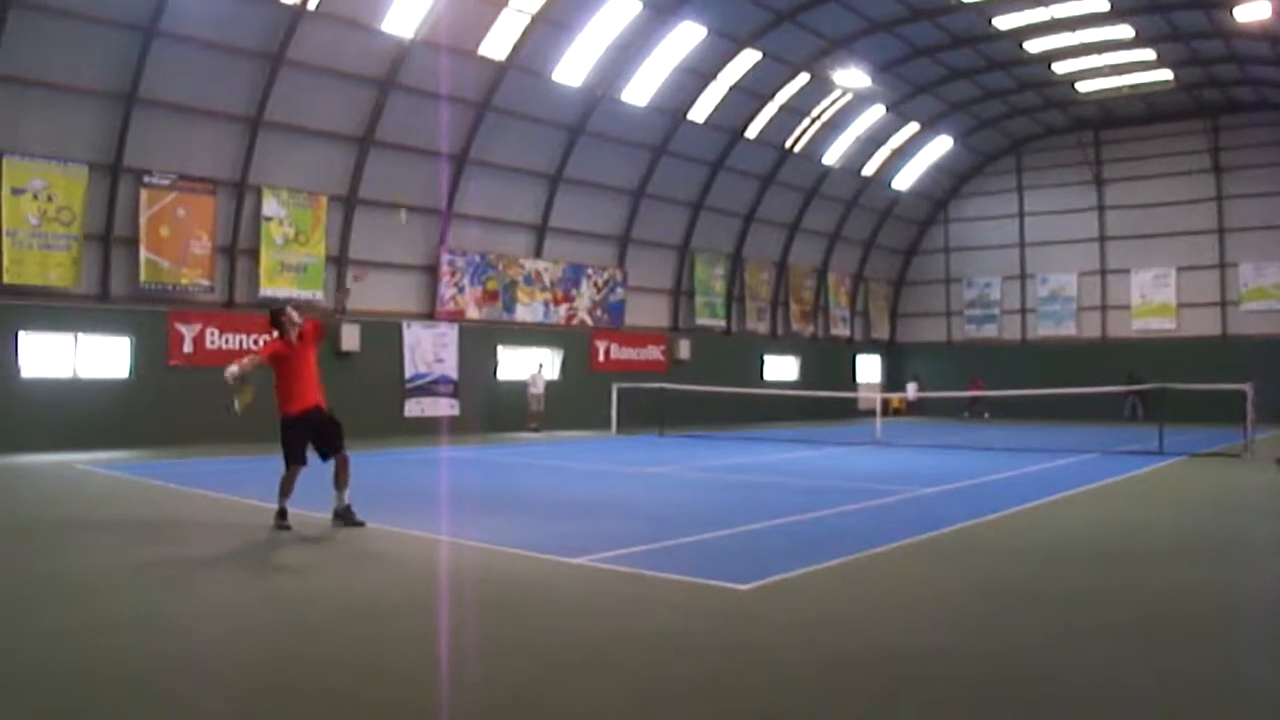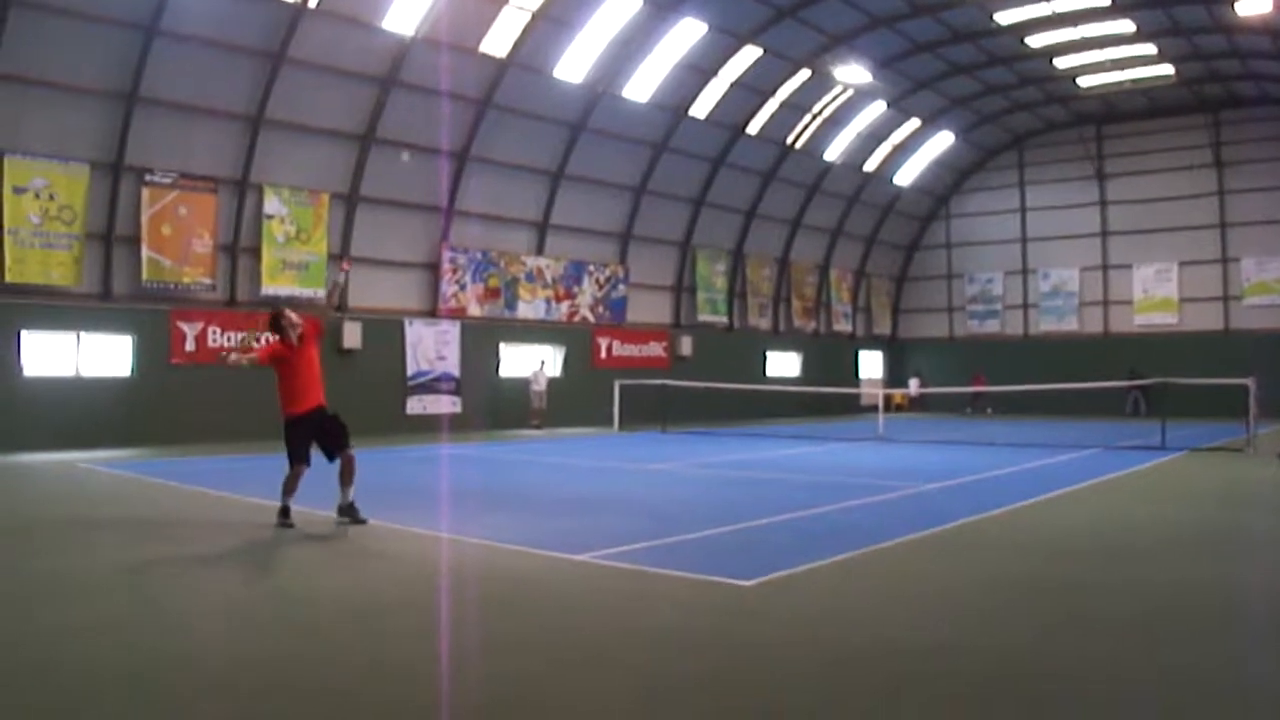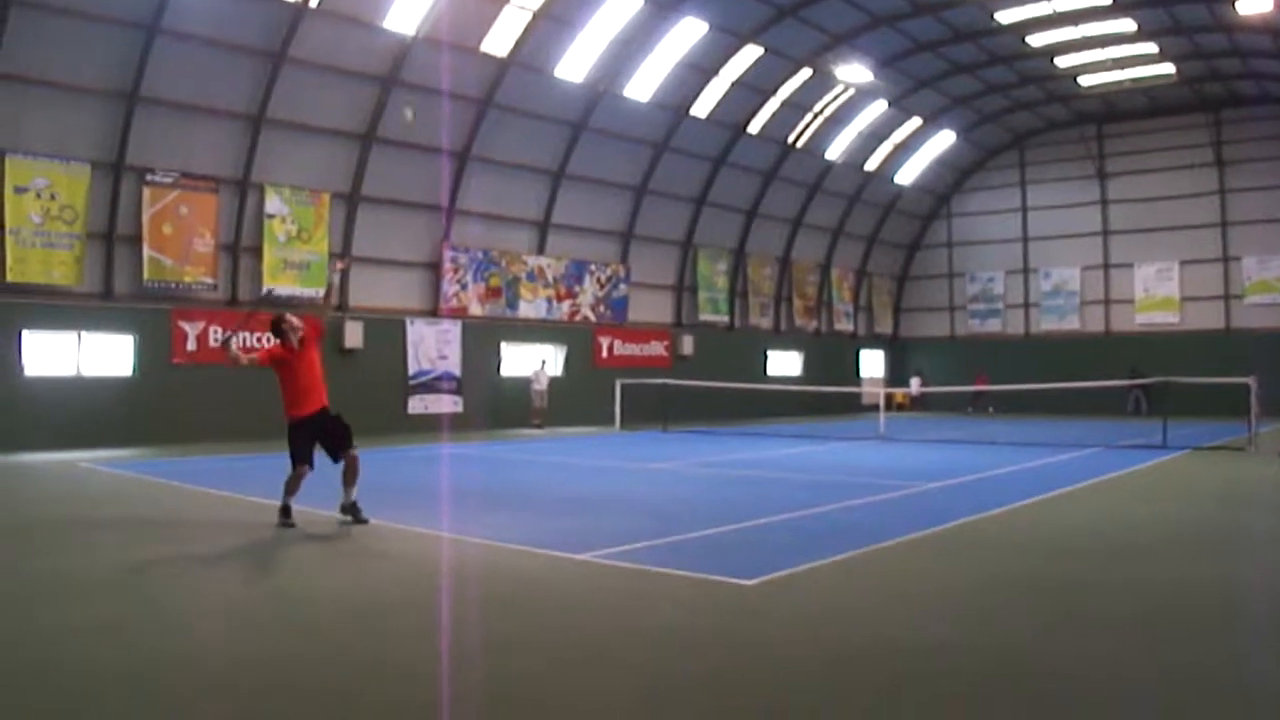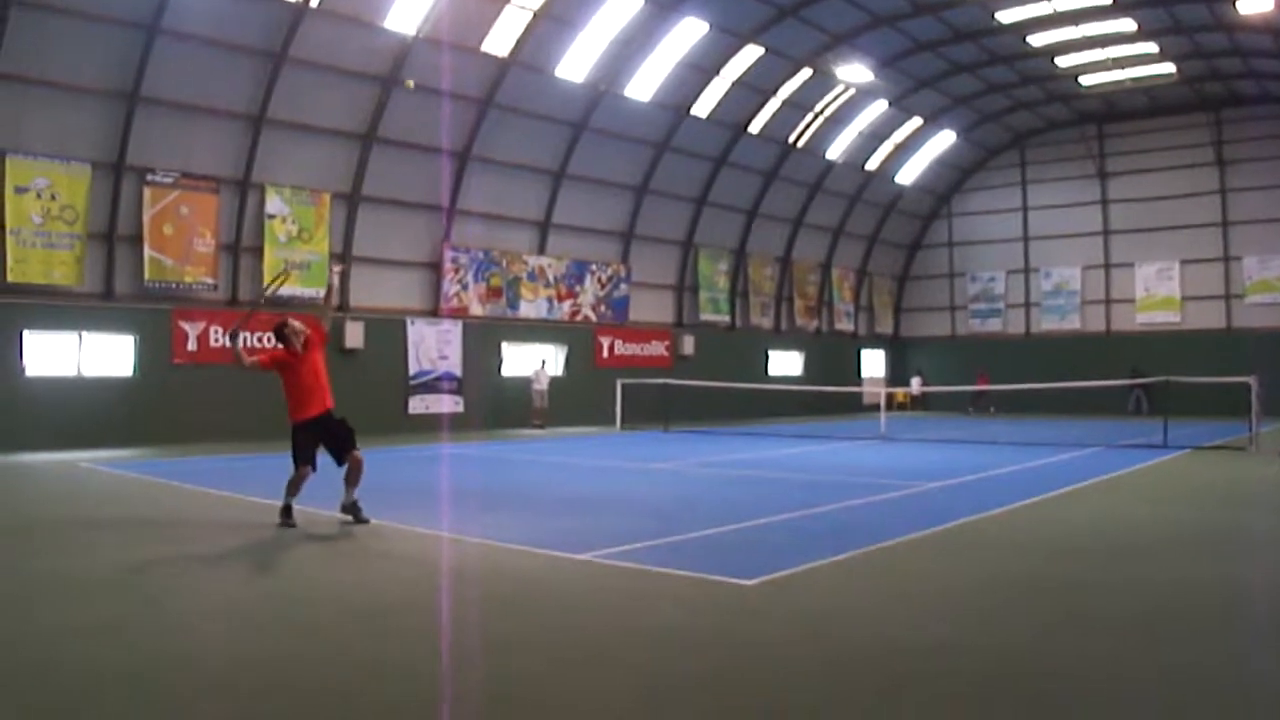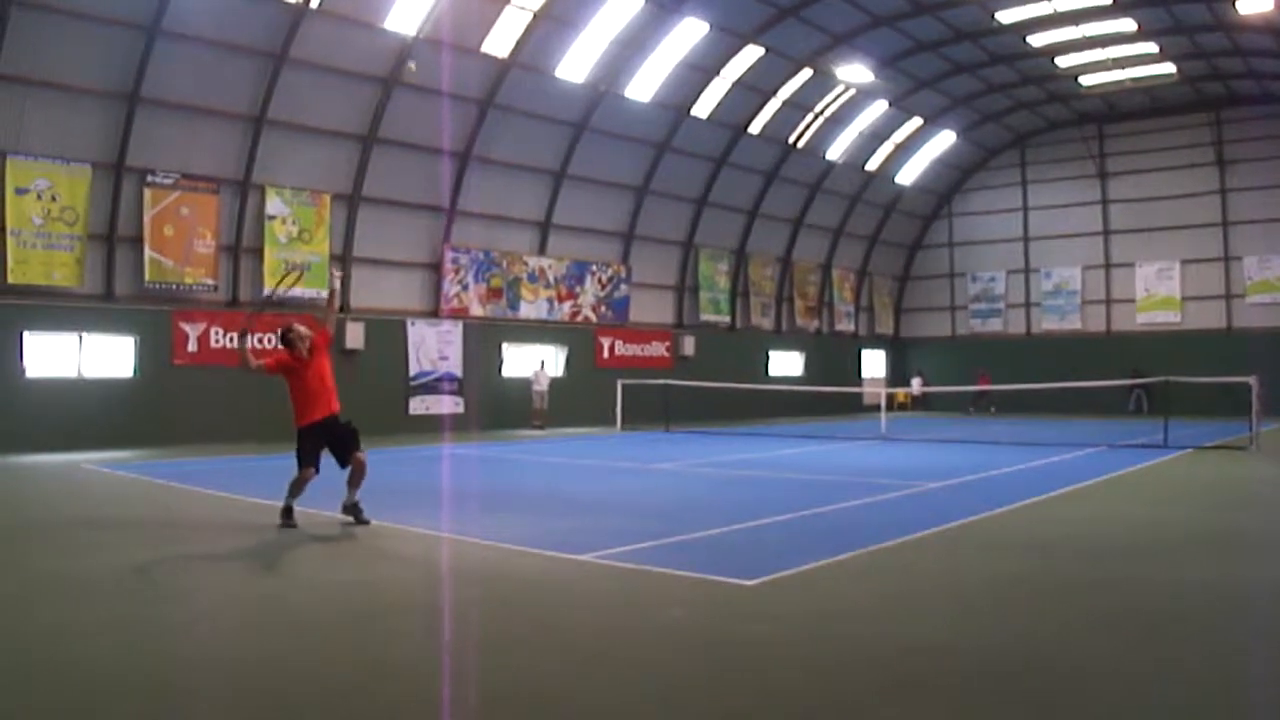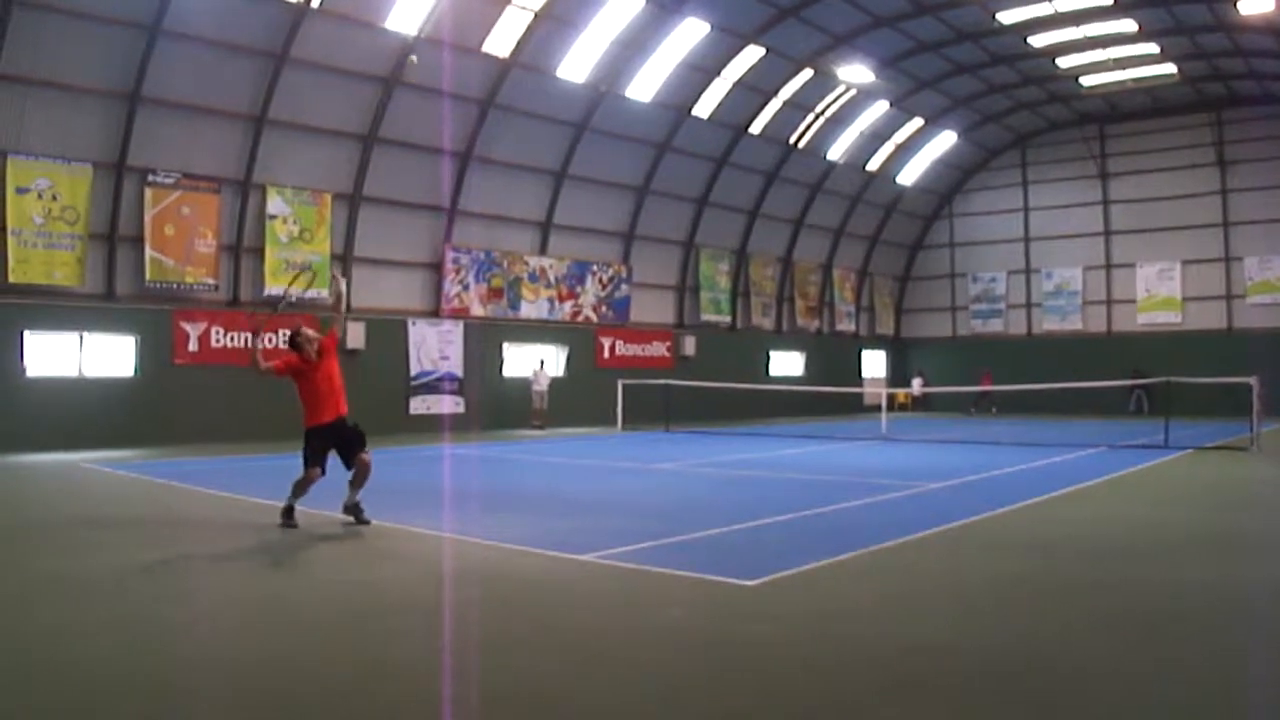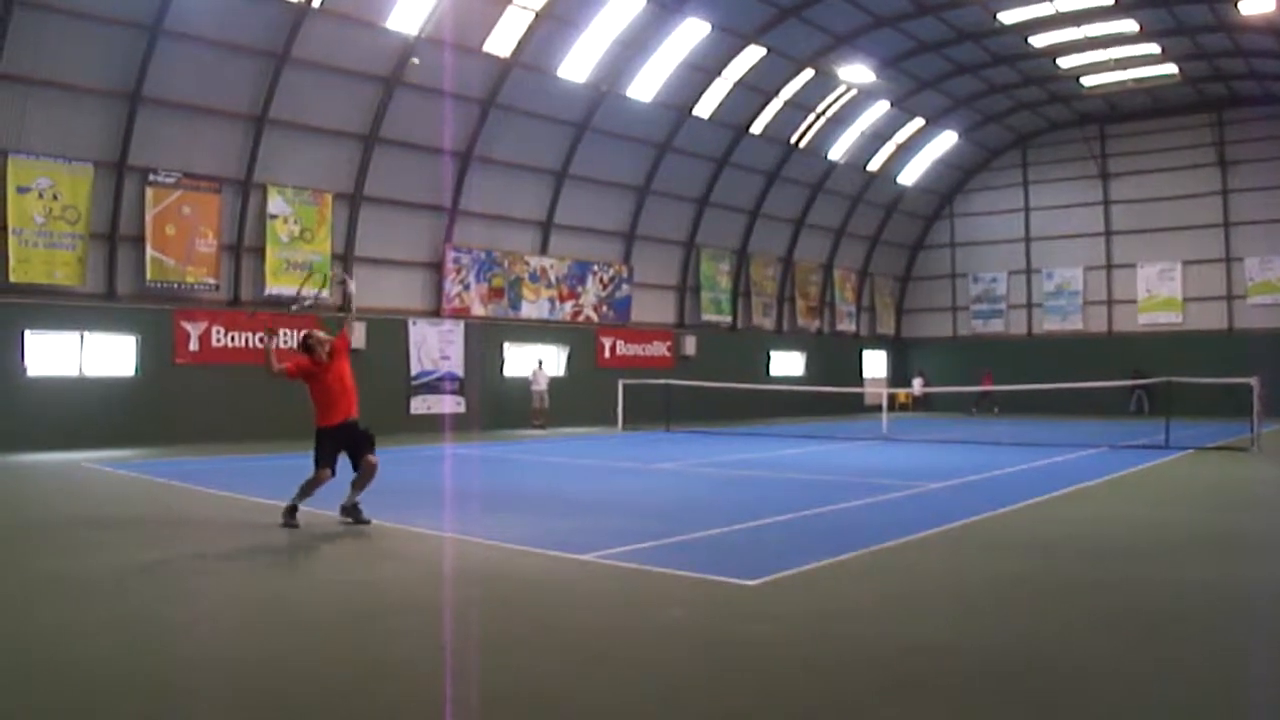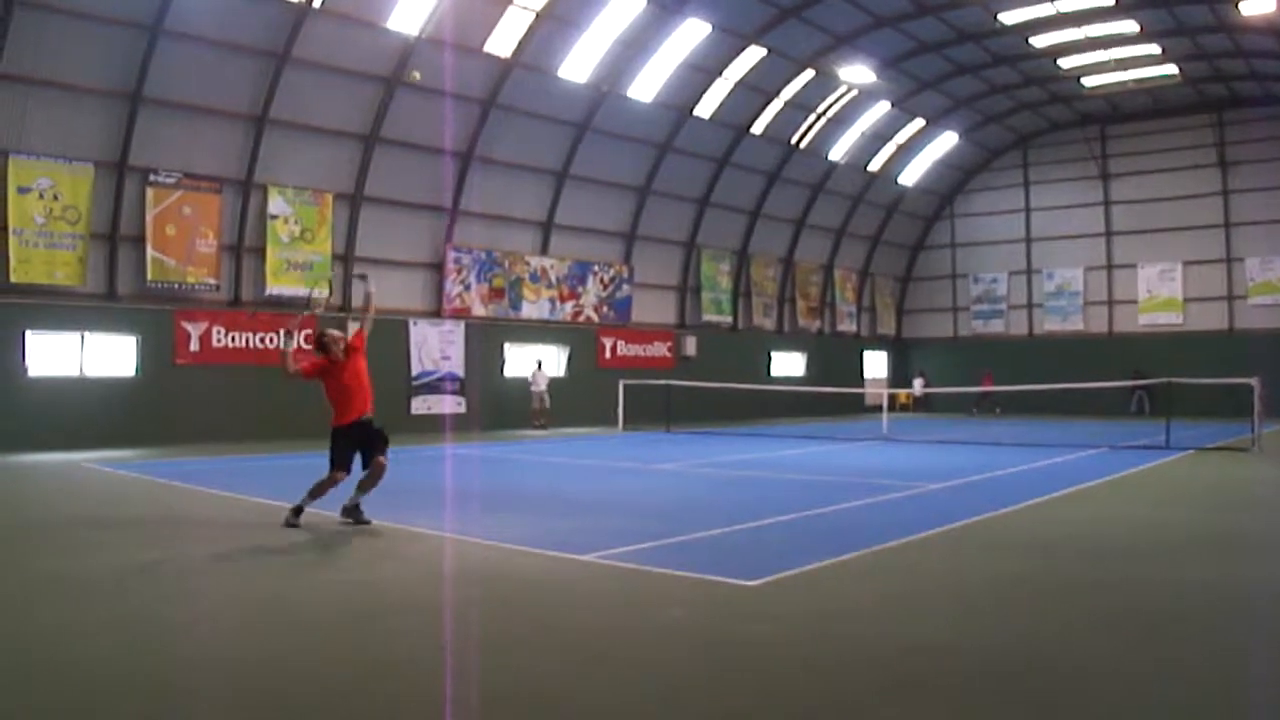
dt=0.1s
person 1, frame 1
left shoulder: (310, 333)
right shoulder: (275, 347)
left elbow: (336, 314)
right elbow: (253, 360)
right wrist: (234, 368)
left hip: (318, 409)
right hip: (293, 416)
left knee: (342, 457)
right knee: (294, 468)
left ankle: (343, 509)
right ankle: (281, 511)
person 1, frame 2
left shoulder: (310, 335)
right shoulder: (277, 350)
left elbow: (329, 306)
right elbow: (249, 359)
left wrist: (340, 278)
right wrist: (234, 358)
left hip: (320, 410)
right hip: (296, 417)
left knee: (348, 456)
right knee: (299, 468)
left ankle: (346, 504)
right ankle: (285, 508)
person 1, frame 3
left shoulder: (310, 340)
right shoulder: (277, 353)
left elbow: (327, 307)
right elbow: (247, 359)
left wrist: (334, 277)
right wrist: (234, 352)
left hip: (323, 413)
right hip: (300, 420)
left knee: (352, 456)
right knee: (301, 470)
left ankle: (349, 503)
right ankle: (285, 507)
person 1, frame 4
left shoulder: (314, 342)
right shoulder: (280, 356)
left elbow: (328, 309)
right elbow: (248, 362)
left wrist: (333, 281)
right wrist: (237, 344)
left hip: (327, 416)
right hip: (303, 422)
left knee: (356, 459)
right knee: (304, 471)
left ankle: (350, 502)
right ankle: (286, 507)
person 1, frame 5
left shoulder: (320, 346)
right shoulder: (286, 360)
left elbow: (331, 313)
right elbow: (254, 365)
left wrist: (335, 286)
right wrist: (244, 344)
left hip: (333, 419)
right hip: (309, 426)
left knee: (359, 460)
right knee: (307, 473)
left ankle: (351, 503)
right ankle: (287, 508)
person 1, frame 6
left shoulder: (328, 349)
right shoulder: (294, 364)
left elbow: (338, 316)
right elbow: (262, 367)
left wrist: (340, 290)
right wrist: (257, 343)
left hip: (340, 422)
right hip: (317, 427)
left knee: (364, 462)
right knee: (312, 473)
left ankle: (352, 503)
right ankle: (289, 507)
person 1, frame 7
left shoulder: (339, 351)
right shoulder: (306, 365)
left elbow: (349, 319)
right elbow: (275, 369)
left wrist: (350, 293)
right wrist: (271, 344)
left hip: (351, 424)
right hip: (328, 429)
left knee: (370, 463)
right knee: (322, 475)
left ankle: (350, 504)
right ankle: (292, 507)
person 1, frame 8
left shoulder: (354, 348)
right shoulder: (322, 365)
left elbow: (367, 316)
right elbow: (291, 370)
left wrist: (369, 293)
right wrist: (289, 343)
left hip: (365, 423)
right hip: (343, 428)
left knee: (380, 464)
right knee: (336, 477)
left ankle: (353, 504)
right ankle: (299, 507)
